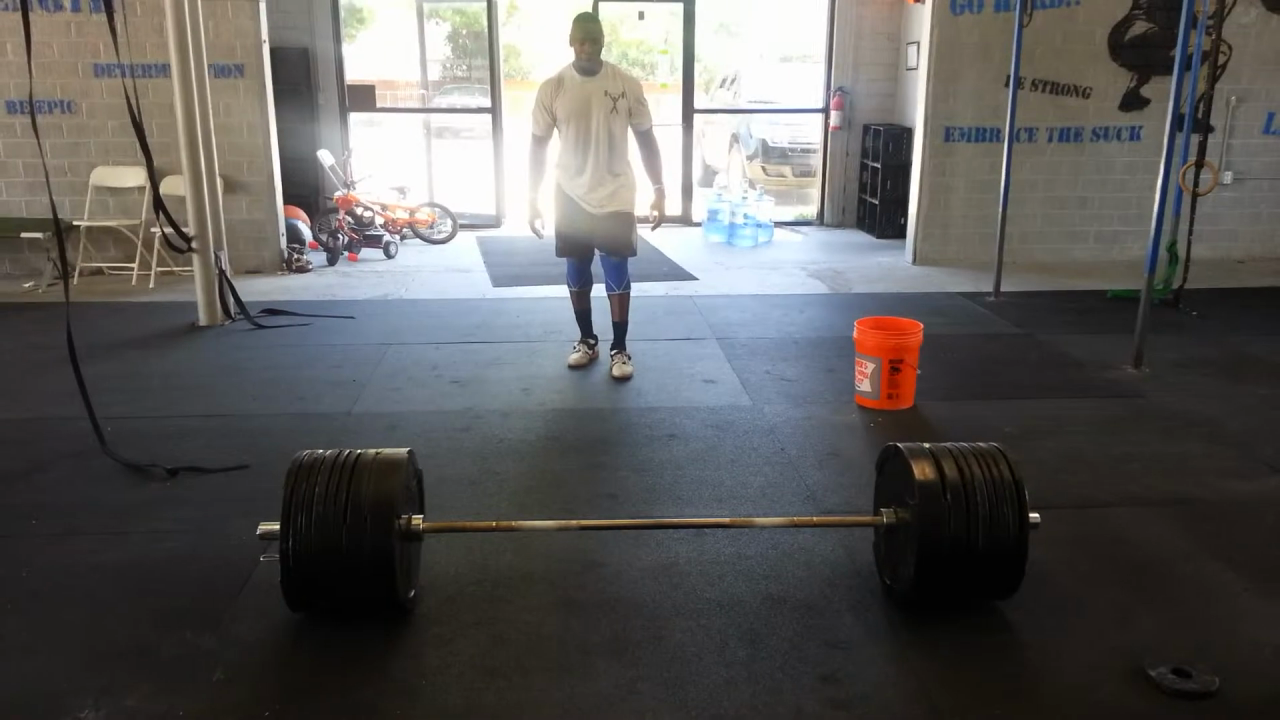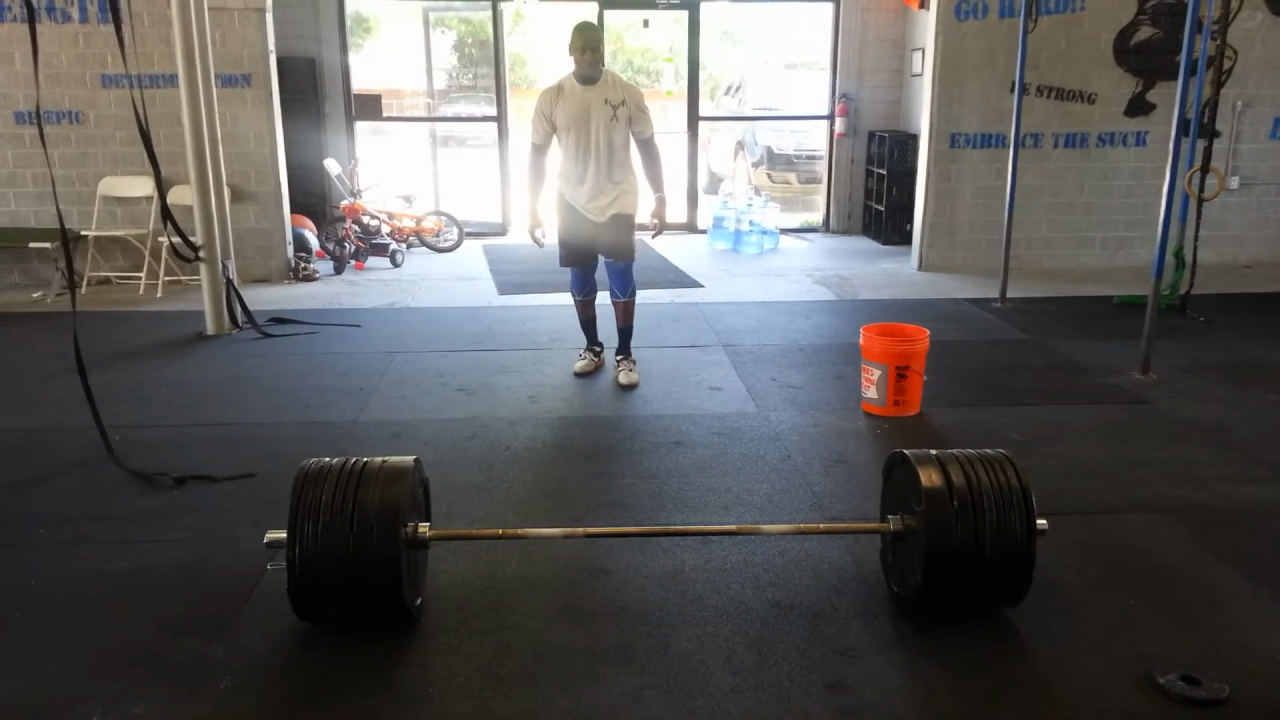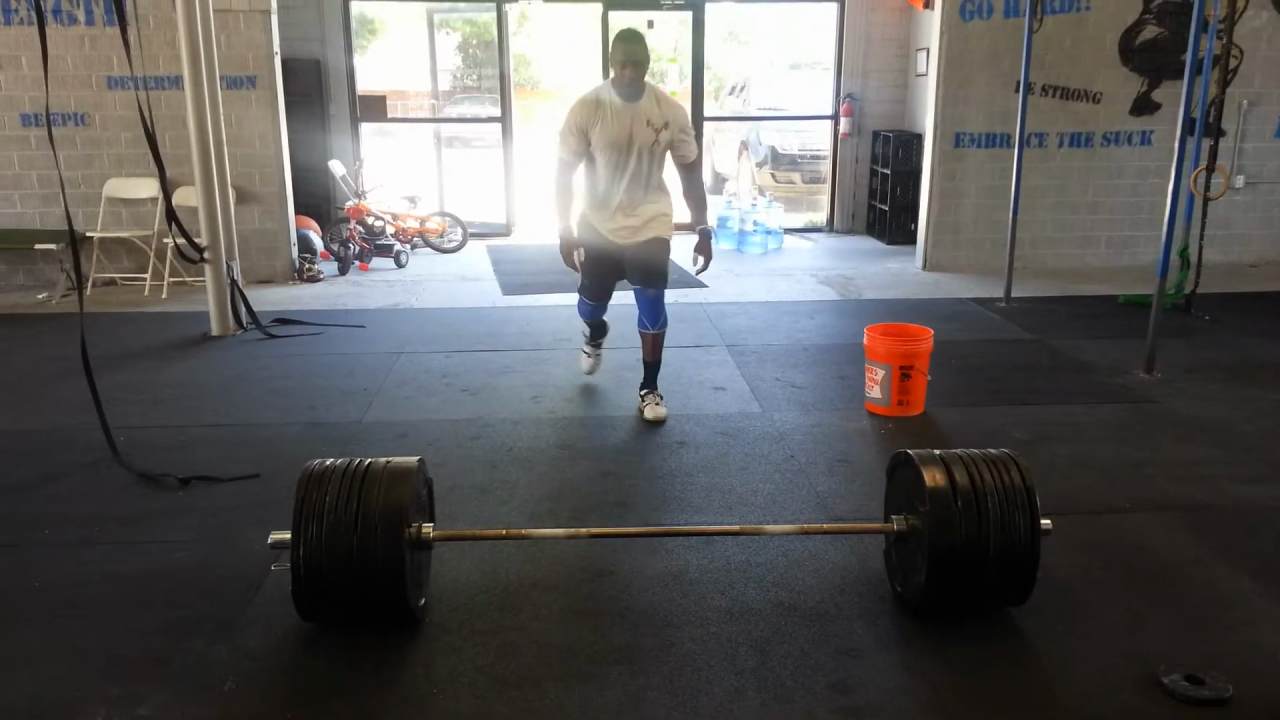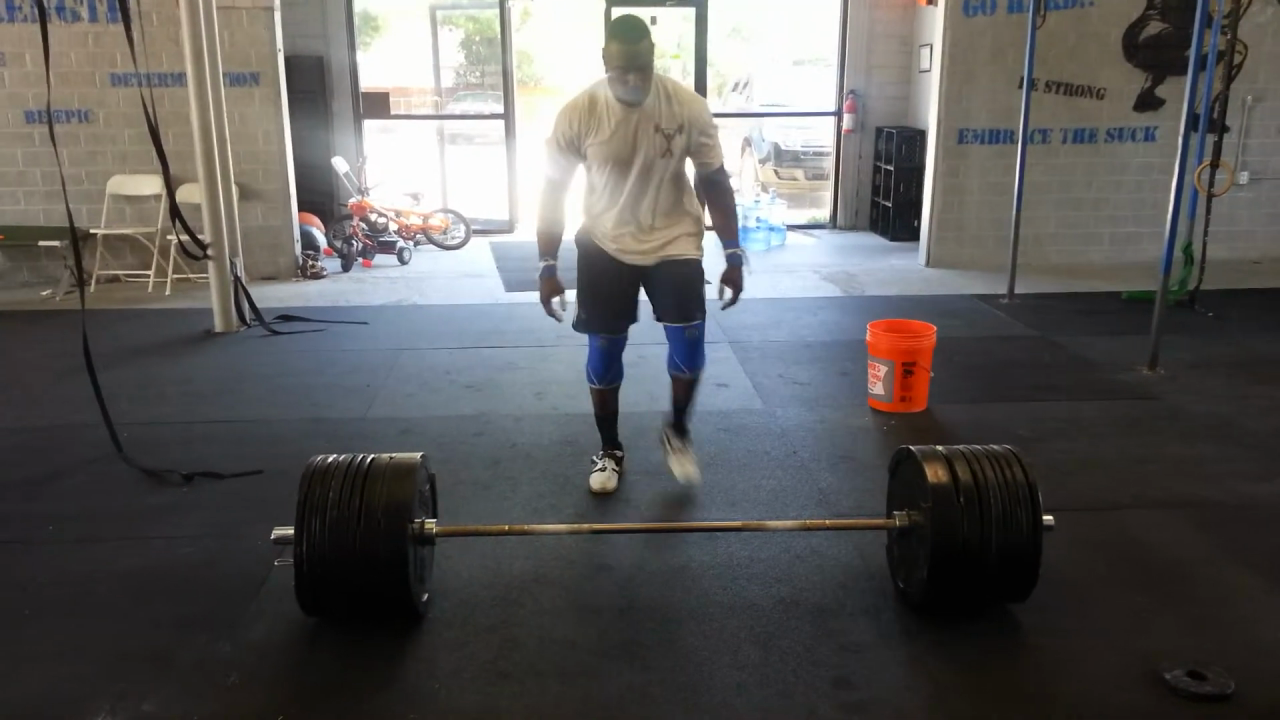
dt=0.7s
person 1, frame 1
left shoulder: (627, 85)
right shoulder: (552, 88)
left elbow: (646, 139)
right elbow: (539, 146)
left wrist: (659, 191)
right wrist: (533, 200)
left hip: (616, 197)
right hip: (571, 196)
left knee: (617, 272)
right knee: (577, 271)
left ankle: (619, 348)
right ankle: (587, 341)
person 1, frame 2
left shoulder: (628, 93)
right shoulder: (552, 97)
left elbow: (647, 147)
right elbow: (538, 154)
left wrist: (659, 199)
right wrist: (533, 208)
left hip: (618, 201)
right hip: (574, 204)
left knee: (621, 275)
right knee: (581, 278)
left ankle: (625, 354)
right ankle: (593, 348)
person 1, frame 3
left shoulder: (671, 111)
right shoulder: (586, 109)
left elbow: (689, 172)
right elbow: (565, 172)
left wrist: (703, 230)
right wrist: (565, 228)
left hip: (650, 223)
right hip: (598, 223)
left knee: (652, 302)
right knee: (591, 303)
left ankle: (650, 389)
right ankle: (595, 336)
person 1, frame 4
left shoulder: (687, 106)
right shoulder: (578, 113)
left elbow: (715, 181)
right elbow: (555, 189)
left wrist: (733, 254)
right wrist: (547, 266)
left hip: (674, 238)
right hip: (605, 243)
left knee: (688, 338)
right knee: (605, 348)
left ankle: (678, 432)
right ankle: (609, 449)
